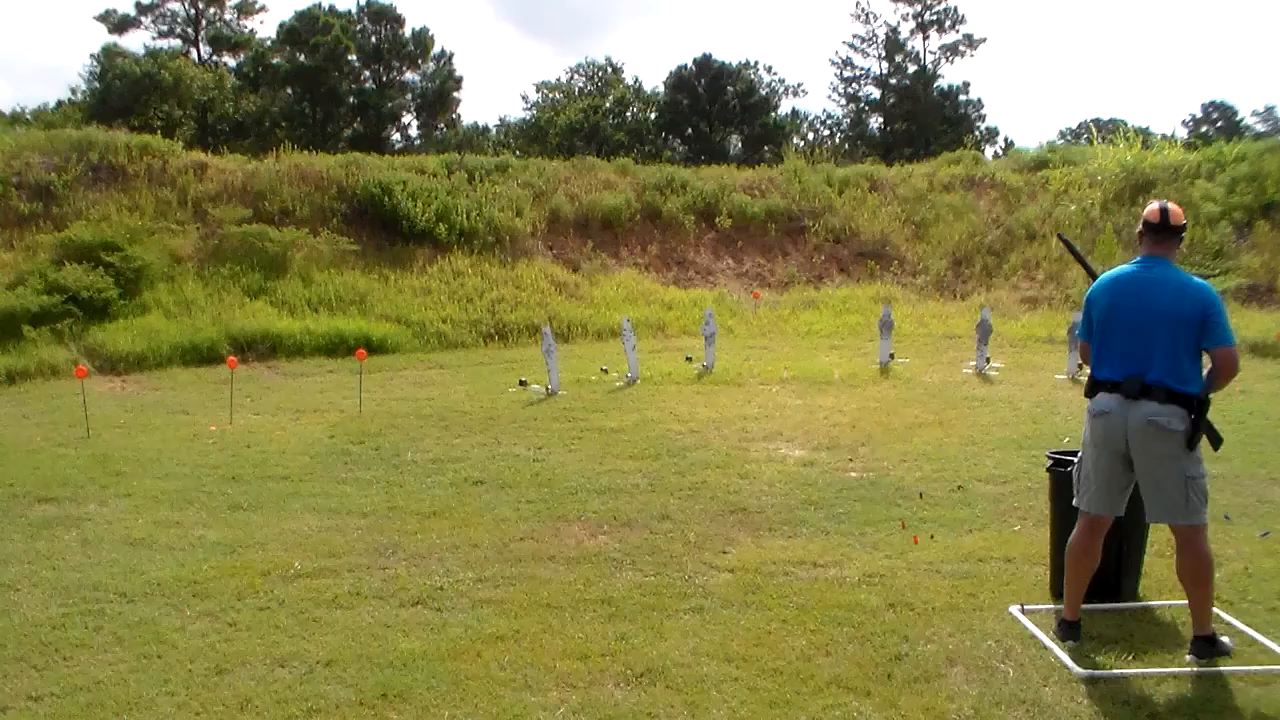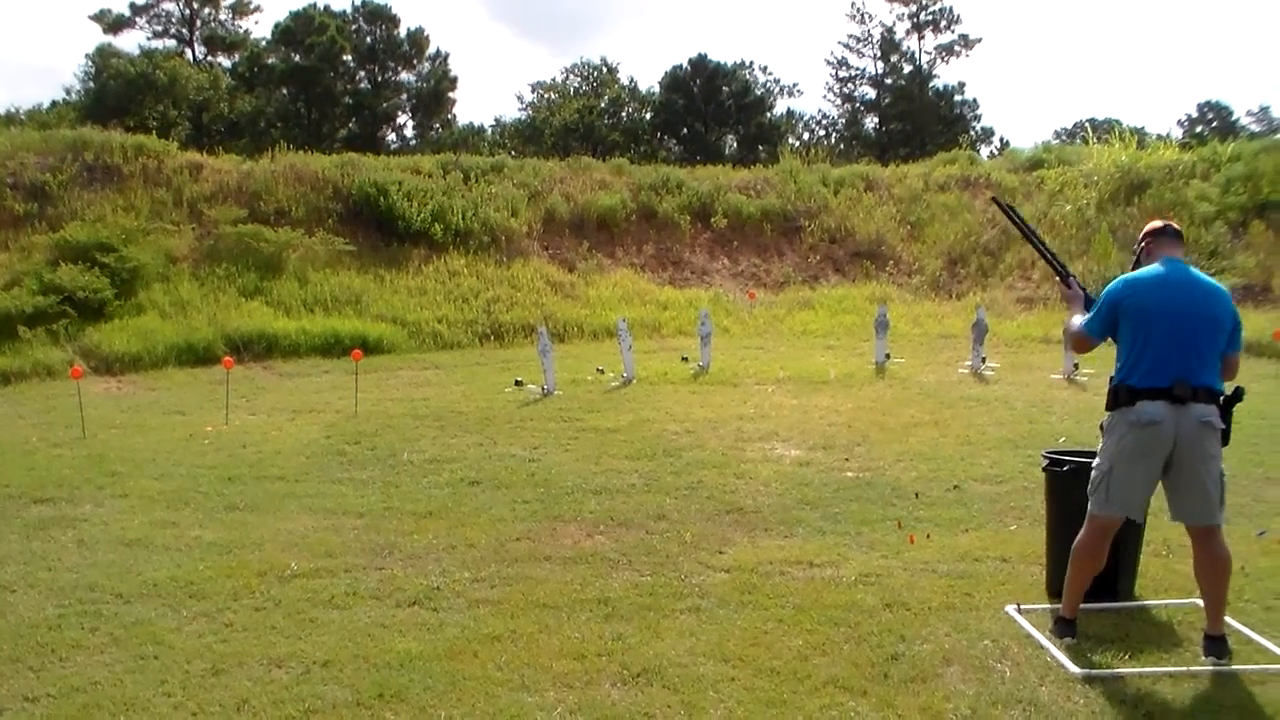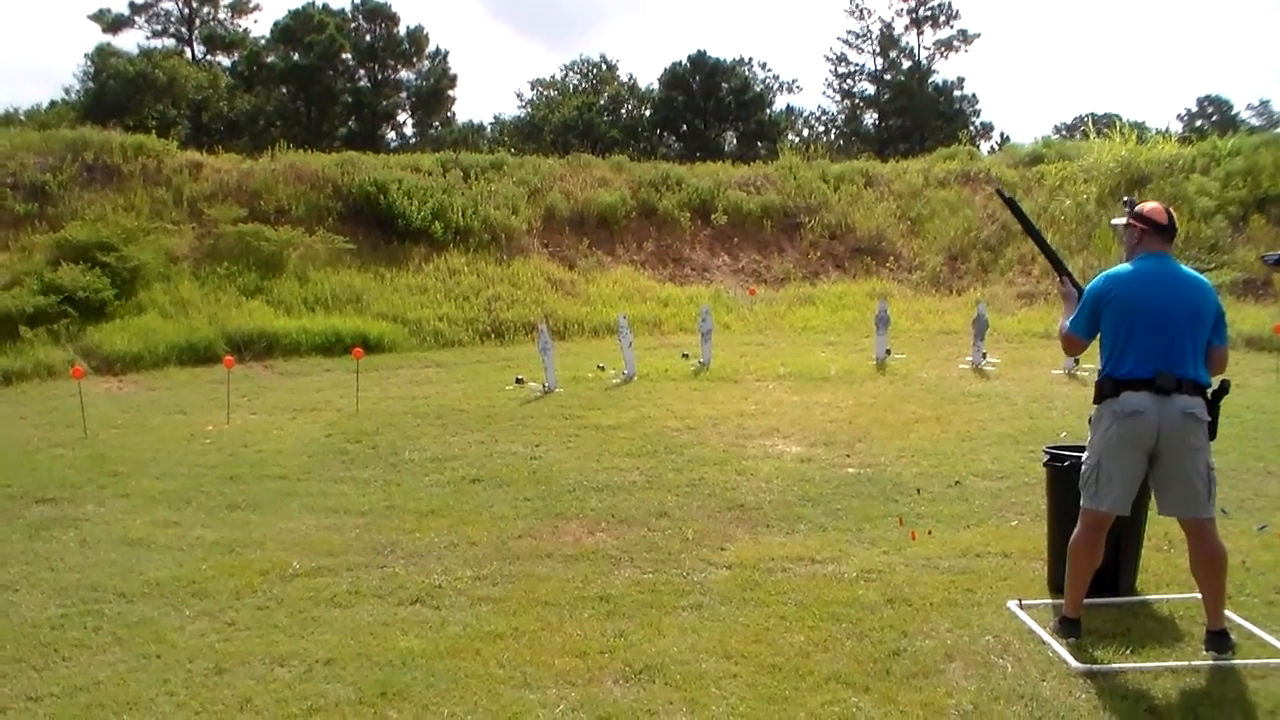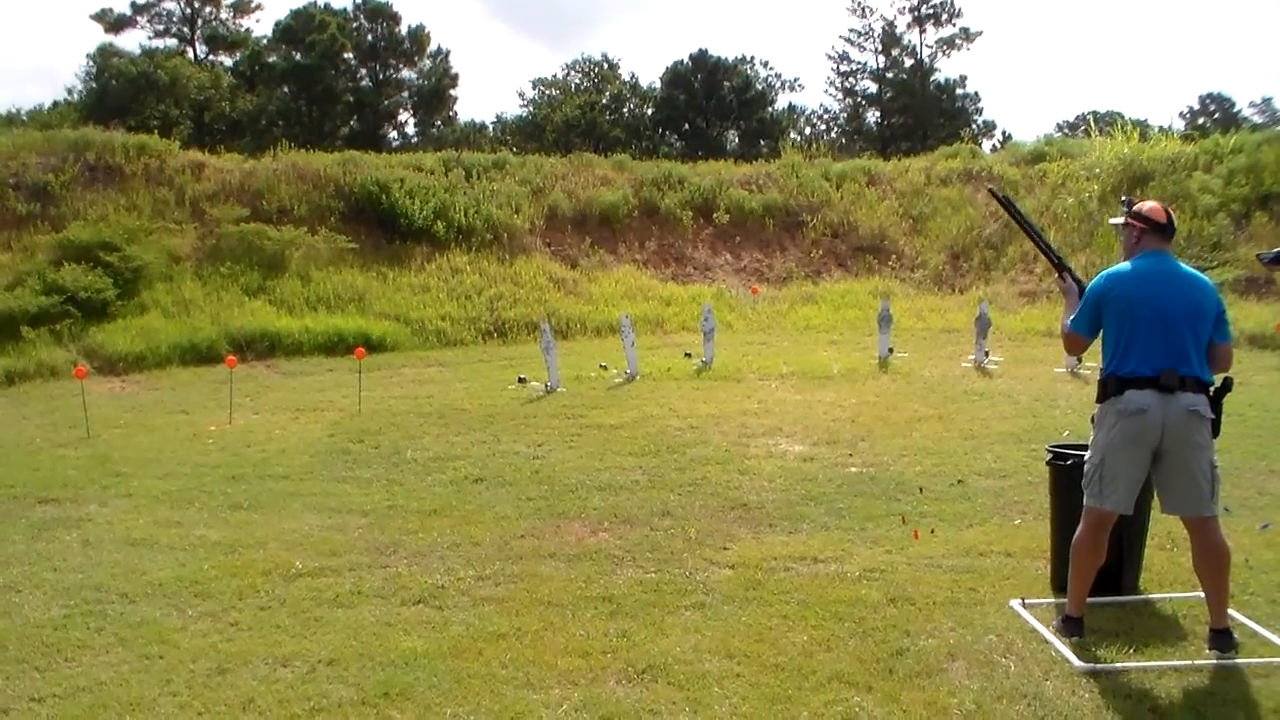
dt=1s
person 1, frame 1
left shoulder: (1104, 286)
right shoulder: (1198, 293)
left elbow: (1086, 354)
right elbow: (1228, 364)
right wrist: (1200, 392)
left hip: (1107, 411)
right hip: (1167, 417)
left knee: (1091, 521)
right knee: (1190, 530)
left ankle: (1069, 621)
right ankle: (1203, 637)
person 1, frame 2
left shoulder: (1128, 287)
right shoulder: (1220, 295)
left elbow: (1080, 342)
right elbow: (1230, 367)
left wrist: (1075, 306)
left hip: (1139, 416)
right hip: (1199, 418)
left knee: (1101, 522)
right knee: (1207, 530)
left ankle: (1066, 618)
right ankle: (1215, 636)
person 1, frame 3
left shoulder: (1109, 283)
right shoulder: (1203, 289)
left elbow: (1071, 344)
right elbow: (1218, 363)
left wrist: (1069, 301)
left hip: (1125, 409)
right hip: (1186, 411)
left knee: (1093, 518)
right knee: (1200, 524)
left ankle: (1070, 617)
right ankle: (1217, 630)
person 1, frame 4
left shoulder: (1110, 281)
right shoulder: (1204, 287)
left elbow: (1073, 344)
right elbow: (1222, 361)
left wrist: (1070, 298)
left hip: (1128, 406)
right hip: (1189, 408)
left knee: (1097, 517)
right knee: (1203, 522)
left ankle: (1073, 616)
right ankle: (1220, 629)
